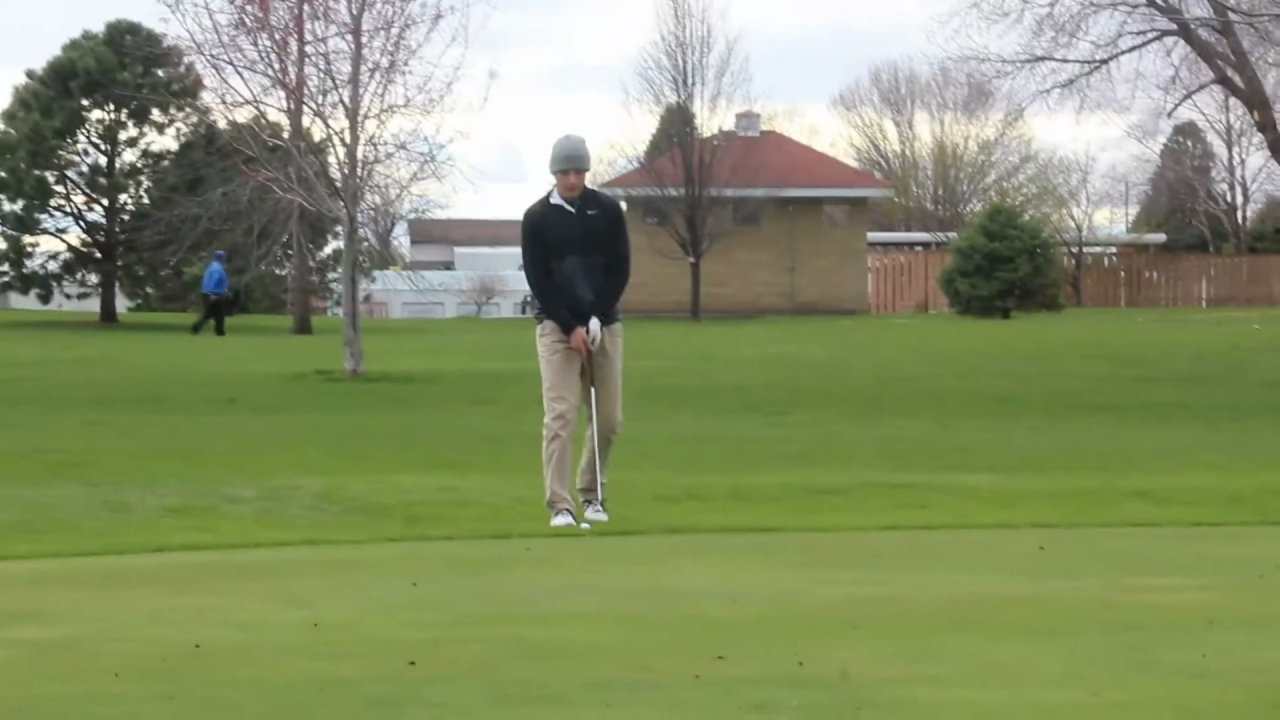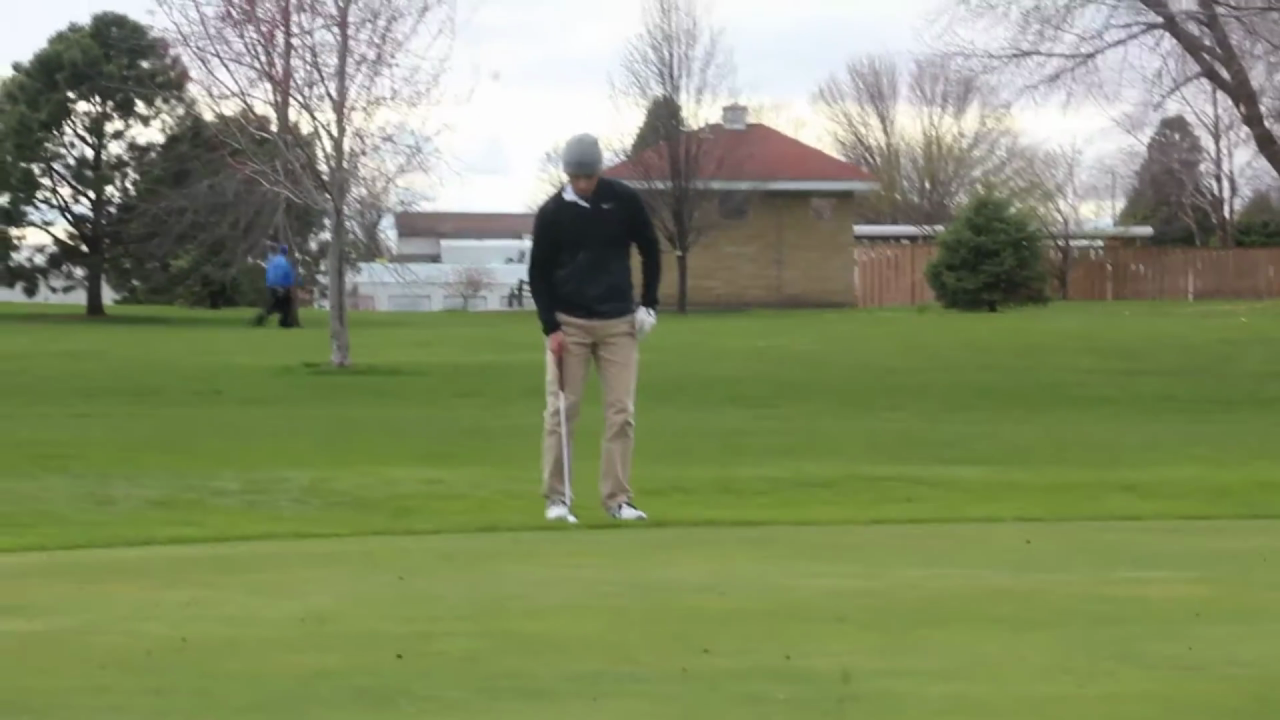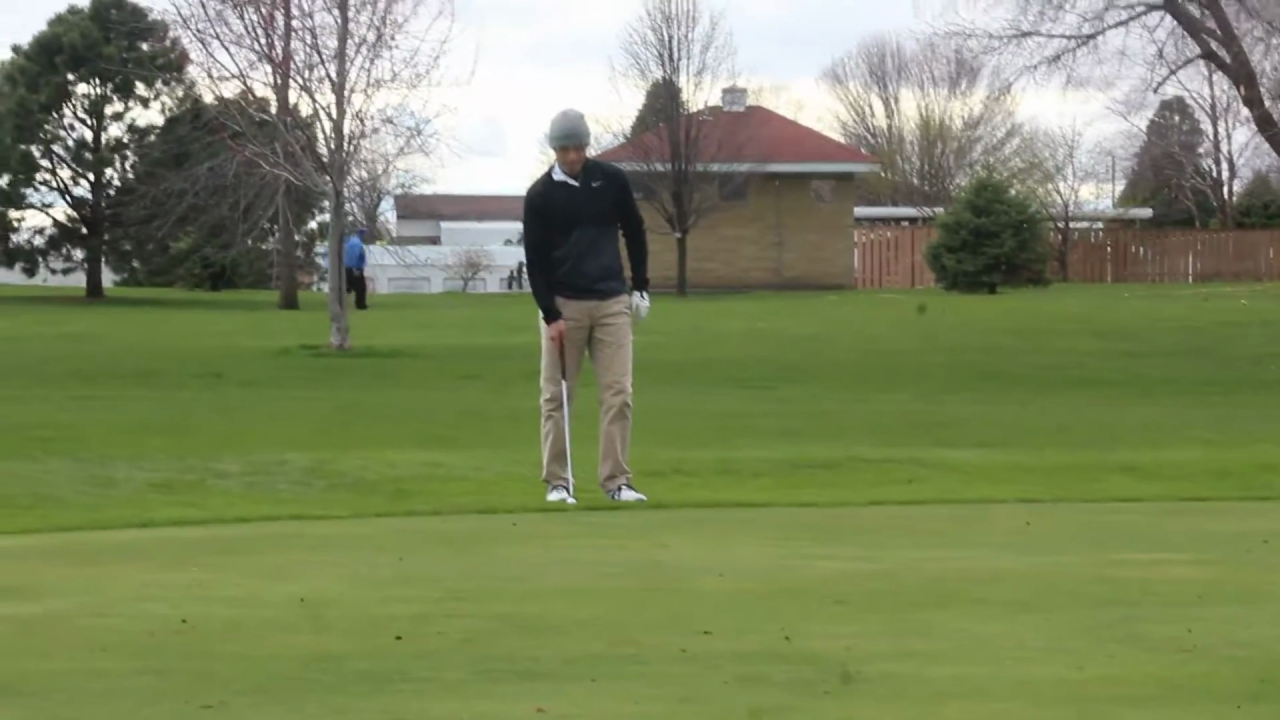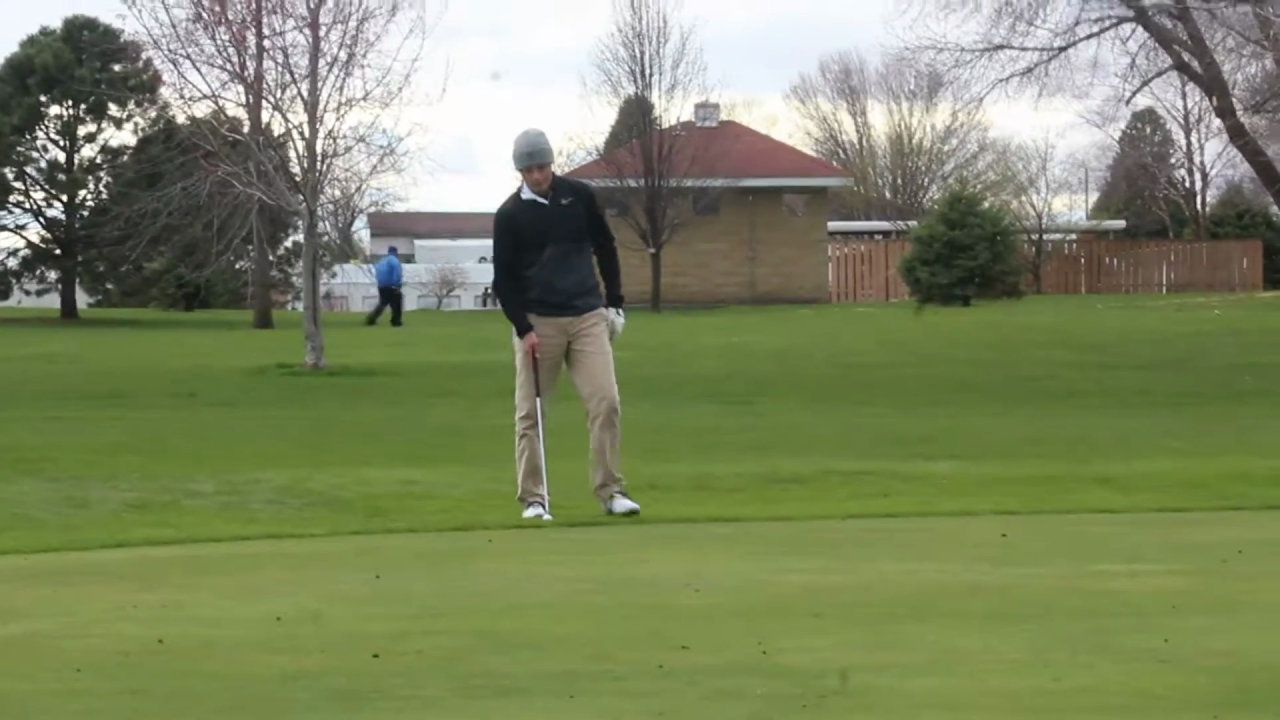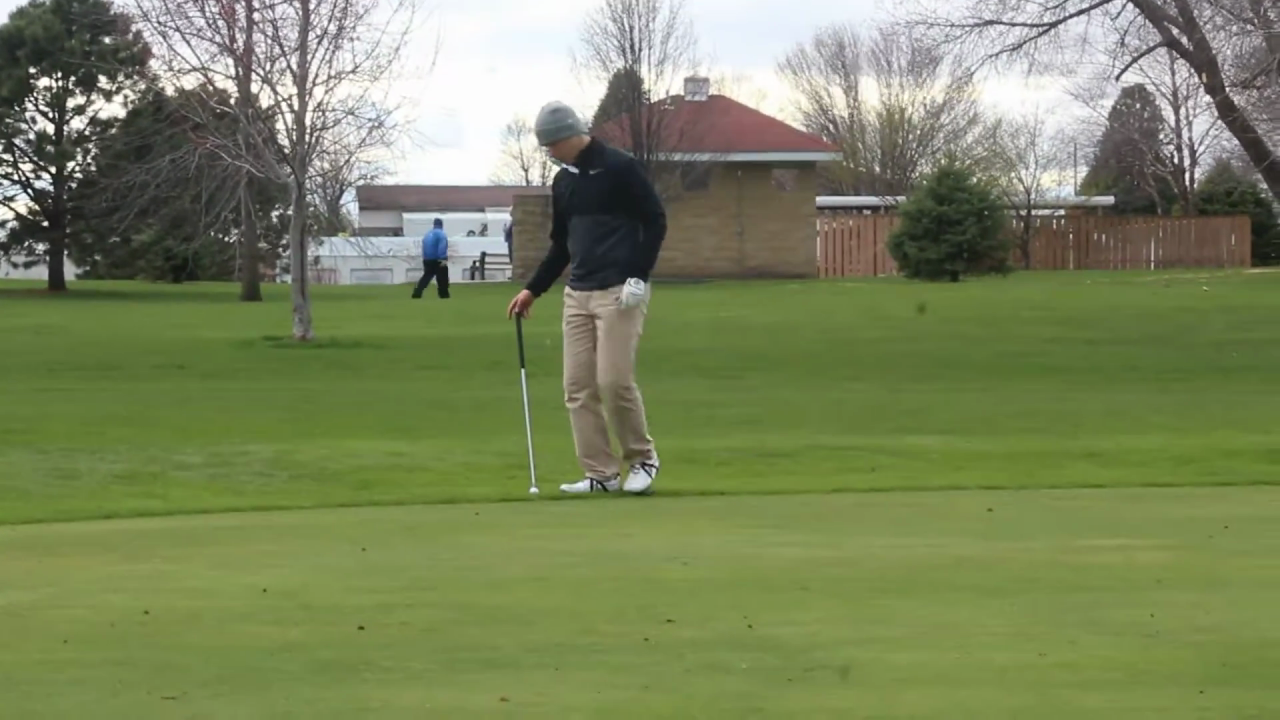
dt=1s
person 1, frame 1
left shoulder: (608, 210)
right shoulder: (537, 217)
left elbow: (620, 269)
right elbow: (537, 279)
left wrist: (598, 317)
right wrist: (570, 326)
left hip: (602, 325)
right hip: (556, 327)
left knee: (608, 418)
right knee: (559, 415)
left ankle: (590, 493)
right ankle: (560, 506)
person 1, frame 2
left shoulder: (625, 200)
right shoulder: (552, 212)
left elbow: (651, 251)
right elbow: (539, 273)
left wrist: (648, 303)
right wrist: (550, 327)
left hip: (618, 321)
right hip: (568, 322)
left knee: (621, 411)
right knee: (560, 410)
left ankle: (617, 498)
right ankle: (556, 496)
person 1, frame 3
left shoulder: (612, 179)
right shoulder: (540, 194)
left elbow: (634, 232)
right elbow: (535, 259)
left wrist: (640, 286)
right wrist: (550, 315)
left hip: (612, 301)
right hip: (563, 305)
left knee: (618, 393)
right knee: (556, 395)
left ankle: (616, 480)
right ankle: (557, 481)
person 1, frame 4
left shoulder: (580, 196)
right shoulder: (510, 215)
left elbow: (606, 248)
right elbow: (504, 279)
left wrist: (615, 302)
right wrist: (523, 329)
left hip: (587, 316)
right hip: (537, 322)
left knee: (606, 401)
right knee: (530, 413)
left ankle: (610, 489)
right ankle: (533, 498)
person 1, frame 5
left shoulder: (620, 166)
right shoulder: (562, 180)
left elbow: (655, 220)
left wrist: (638, 276)
right wrist: (533, 289)
left hip: (619, 291)
right hip: (578, 293)
left knee: (613, 379)
right knee: (578, 386)
left ankle: (642, 457)
right ankle: (601, 473)
